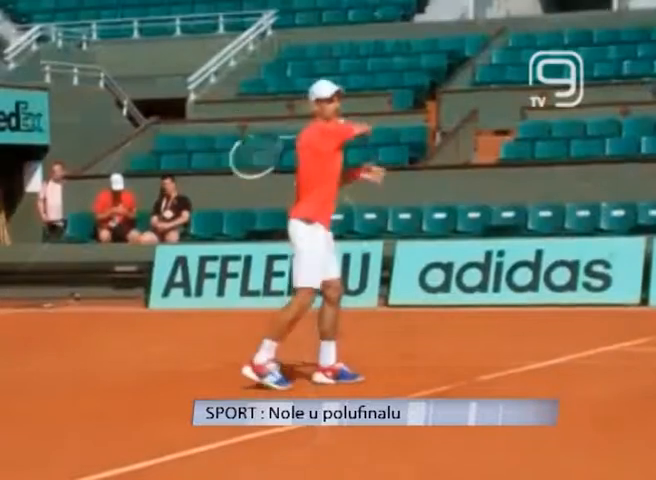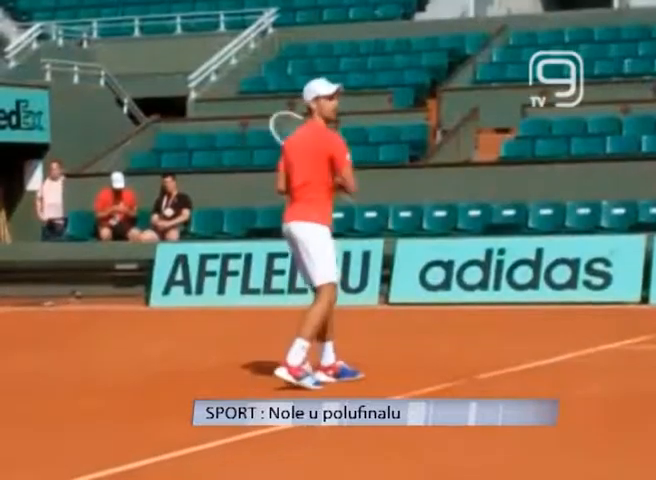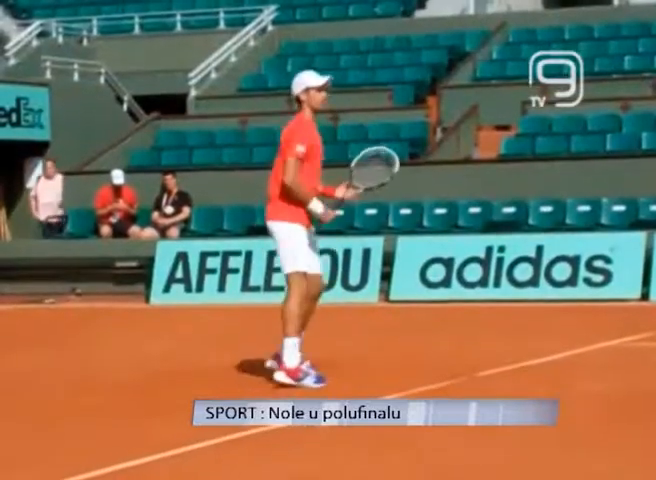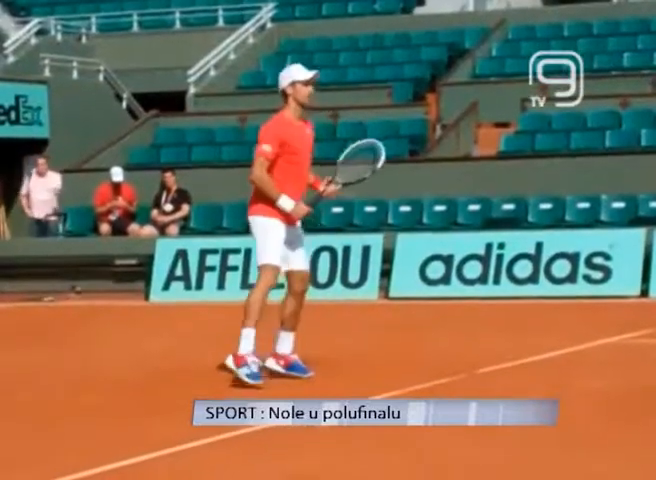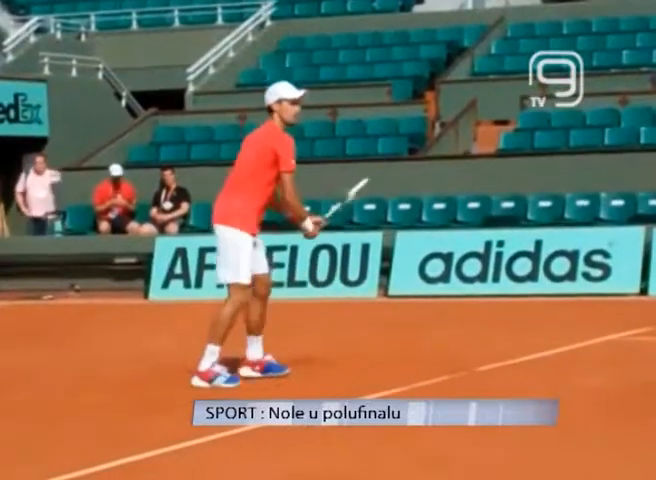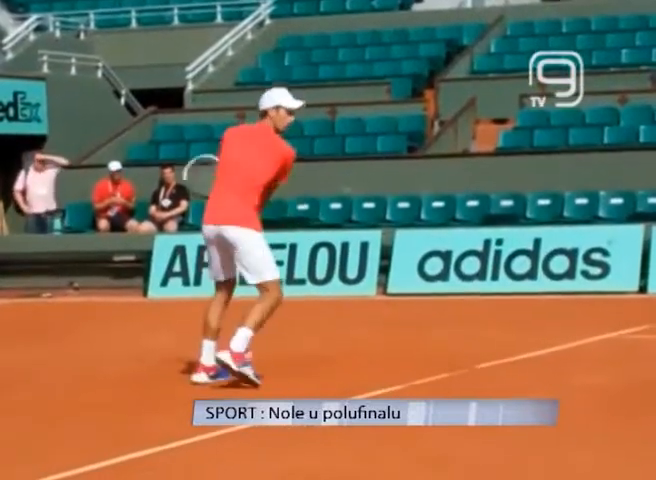
dt=0.3s
person 1, frame 1
left shoulder: (321, 134)
right shoulder: (324, 131)
right elbow: (361, 129)
left wrist: (357, 173)
right wrist: (341, 123)
left hip: (318, 226)
right hip: (308, 223)
left knee: (334, 293)
right knee: (303, 299)
left ankle: (327, 365)
right ankle: (261, 361)
person 1, frame 2
left shoulder: (291, 139)
right shoulder: (332, 138)
left elbow: (281, 186)
right elbow: (349, 185)
right wrist: (341, 184)
left hip: (294, 221)
right hip: (312, 222)
left knee: (327, 292)
right knee: (326, 295)
left ankle: (329, 364)
right ankle: (295, 363)
person 1, frame 3
left shoulder: (304, 129)
right shoulder: (302, 128)
right elbow: (289, 180)
left wrist: (333, 192)
right wrist: (318, 207)
left hip: (296, 220)
right hip: (286, 218)
left knee: (314, 287)
right knee: (298, 285)
left ankle: (285, 355)
right ankle: (290, 365)
person 1, frame 4
left shoulder: (307, 126)
right shoulder: (274, 126)
right elbow: (257, 175)
left wrist: (320, 184)
right wrist: (288, 203)
left hip: (290, 217)
right hip: (267, 213)
left knee: (299, 284)
right knee: (267, 277)
left ankle: (281, 355)
right ankle: (243, 354)
person 1, frame 5
left shoulder: (259, 138)
right shoulder: (282, 141)
right elbow: (288, 195)
left wrist: (302, 217)
right wrist: (306, 222)
left hip: (245, 223)
right hip: (234, 222)
left knee: (262, 288)
right knee: (240, 296)
left ankle: (254, 358)
right ankle: (206, 367)
person 1, frame 6
left shoulder: (232, 133)
right shoulder: (286, 152)
left hip: (211, 221)
right hip: (241, 224)
left knee: (223, 289)
right knee: (273, 292)
left ankle: (206, 364)
right ankle: (236, 350)
